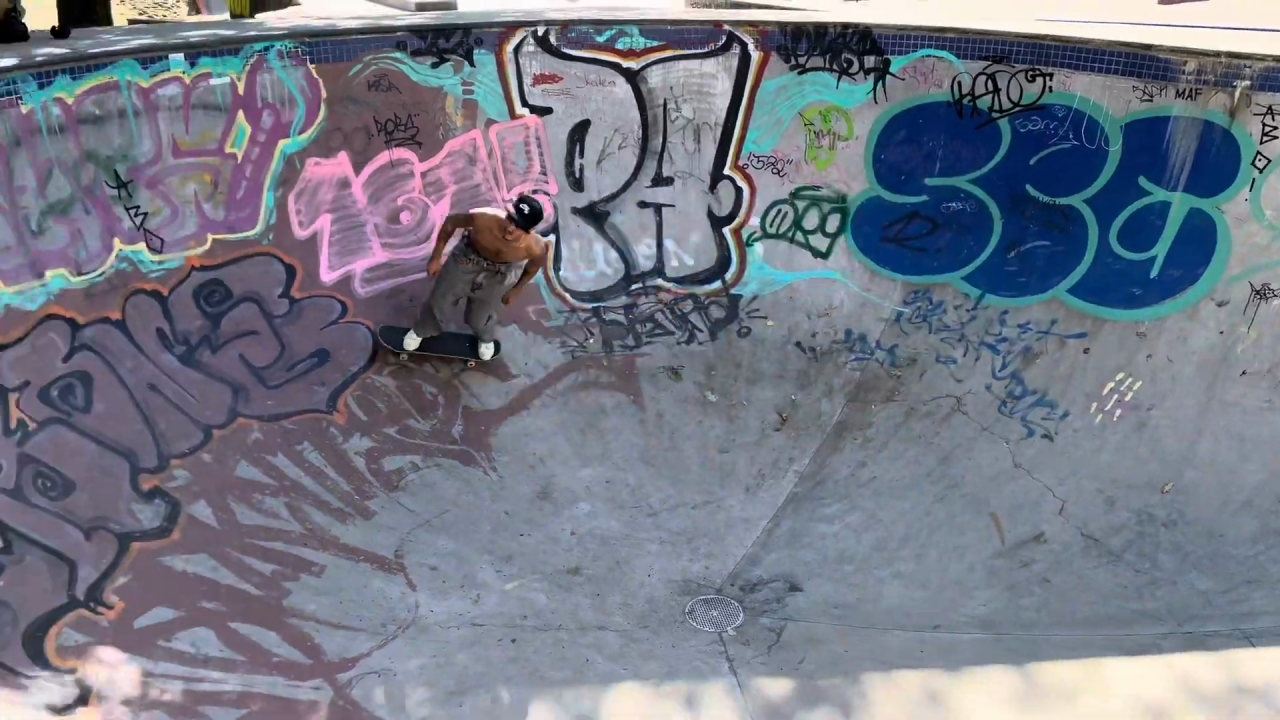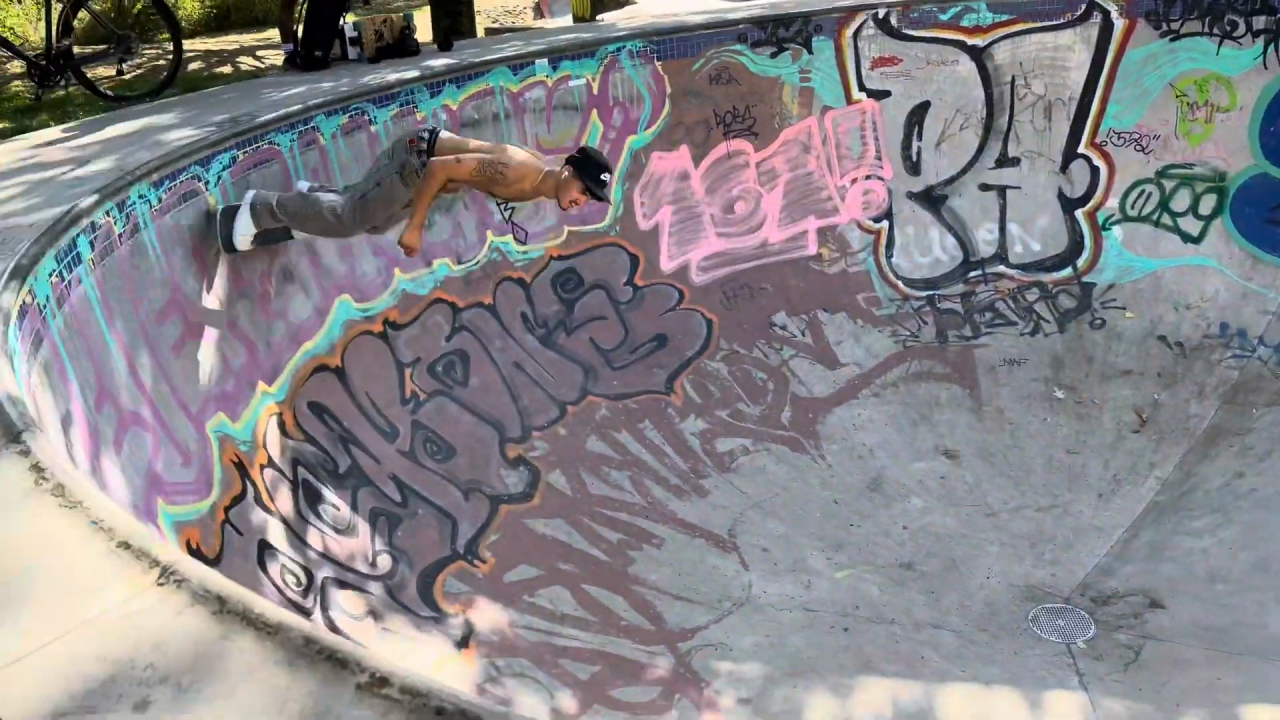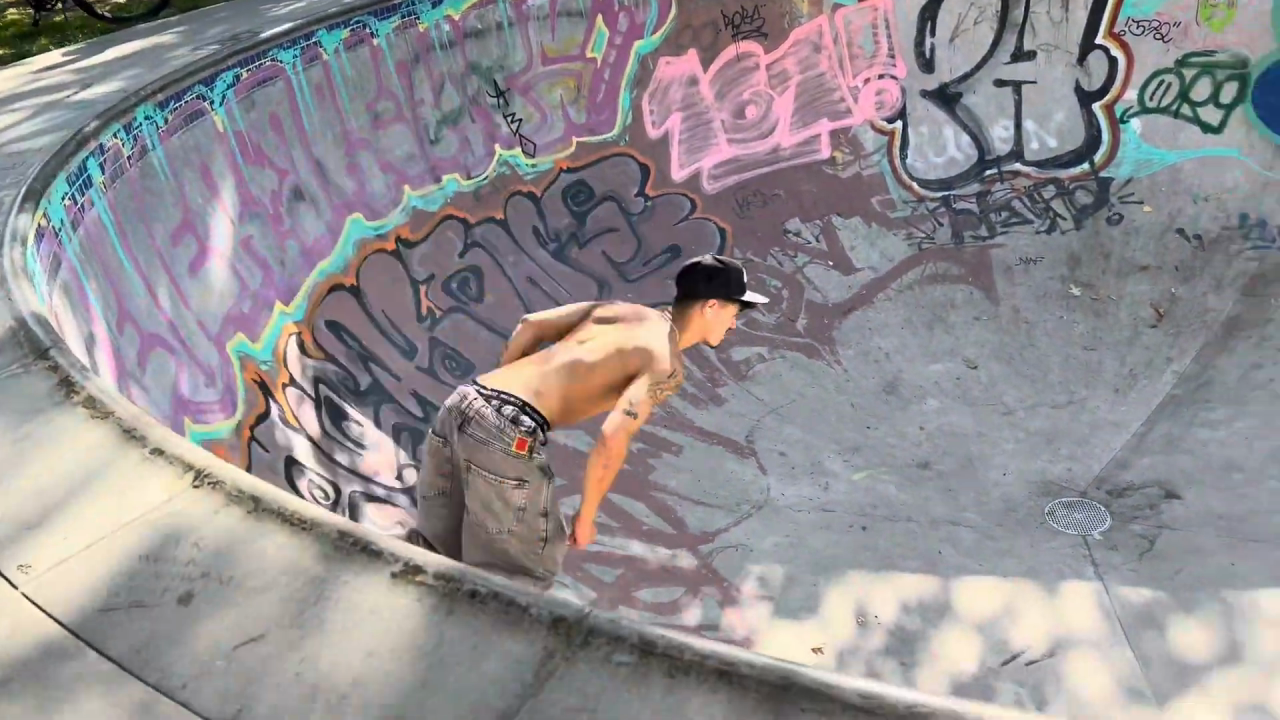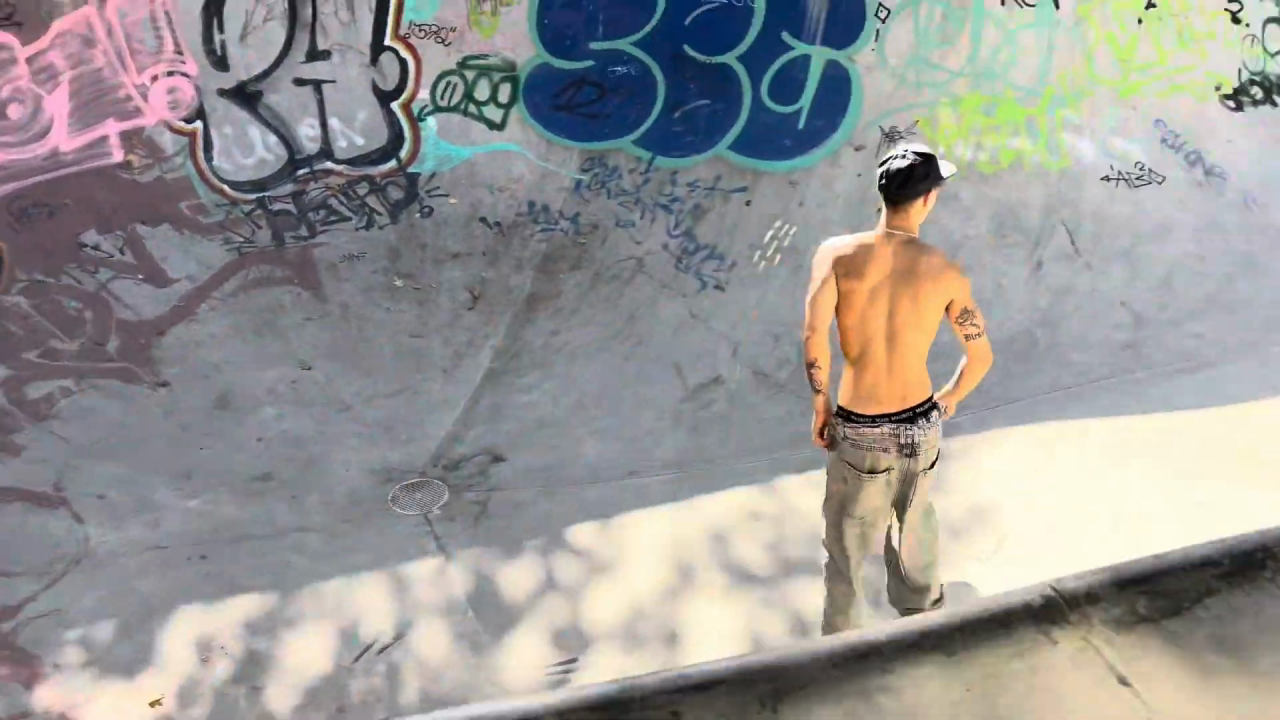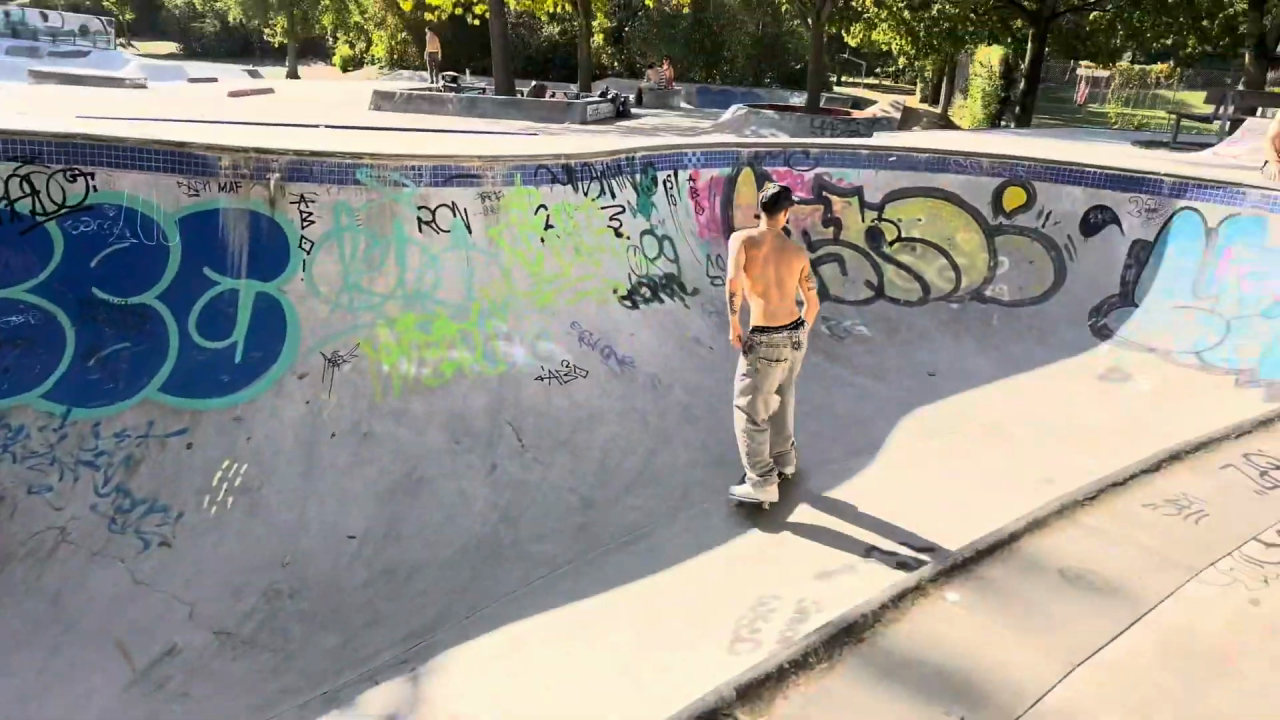
dt=0.5s
person 1, frame 1
left shoulder: (535, 247)
right shoulder: (482, 218)
left elbow: (536, 263)
right elbow: (450, 222)
left wrist: (516, 290)
right wrist: (436, 258)
left hip: (497, 269)
right hip: (469, 255)
left knee: (478, 320)
right knee: (439, 301)
left ankle: (486, 337)
right ankle: (421, 331)
person 1, frame 2
left shoulder: (544, 175)
right shoulder: (514, 173)
right elbow: (439, 168)
right wrist: (414, 227)
left hip: (432, 155)
right hip: (418, 154)
left knee: (371, 217)
right knee: (348, 216)
left ankle: (309, 196)
right ankle: (258, 208)
person 1, frame 3
left shoulder: (619, 311)
right shoulder: (666, 365)
left elbow: (529, 322)
right elbow: (612, 438)
right wrist: (587, 518)
left hip: (464, 408)
right hip: (507, 437)
right knee: (521, 576)
person 1, frame 4
left shoulder: (838, 252)
right shoulder: (945, 271)
left elbow: (814, 333)
right elbow: (981, 356)
left wrist: (820, 405)
right wrist: (950, 398)
left hip: (860, 434)
right hip: (919, 429)
left knee: (847, 541)
right knee: (913, 518)
left ankle: (843, 632)
right ankle: (920, 608)
person 1, frame 5
left shoulder: (742, 238)
right shoulder: (798, 251)
left elbow: (733, 279)
right elbow: (813, 303)
left wrist: (734, 324)
left hip: (764, 339)
right hip: (795, 335)
left knee: (750, 411)
right knee: (782, 397)
left ankle: (762, 482)
right ankle: (783, 458)
